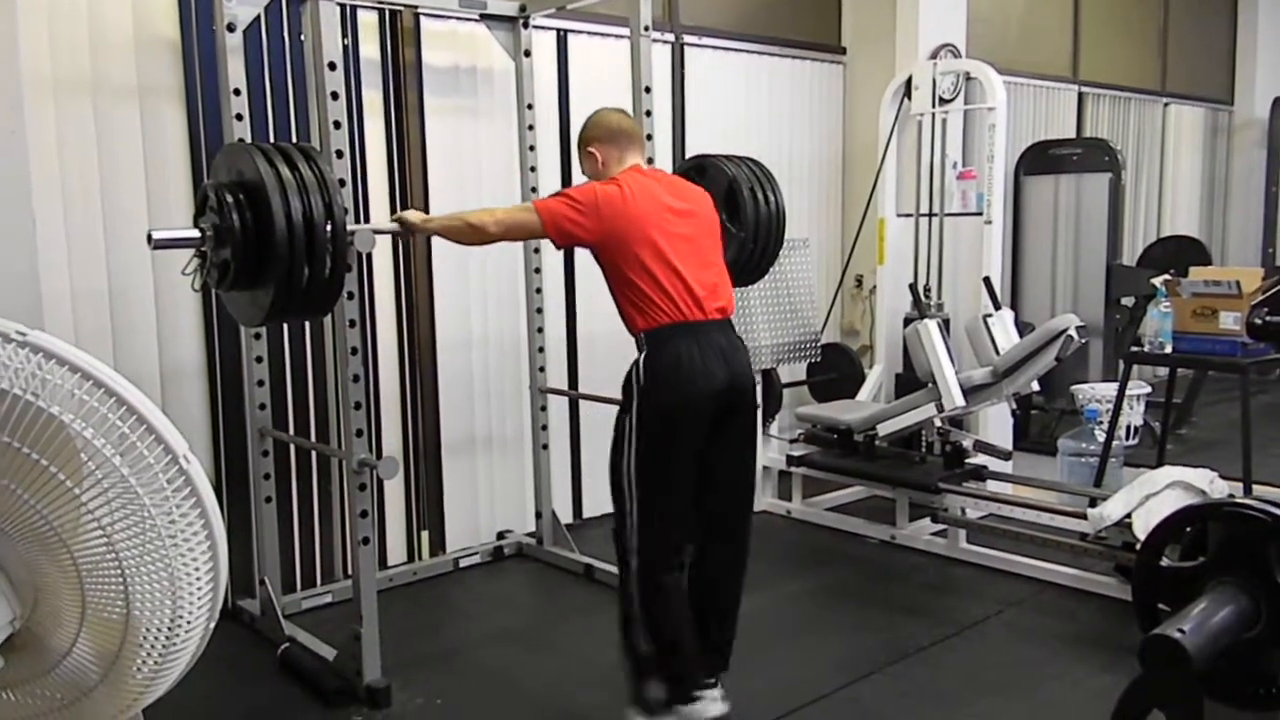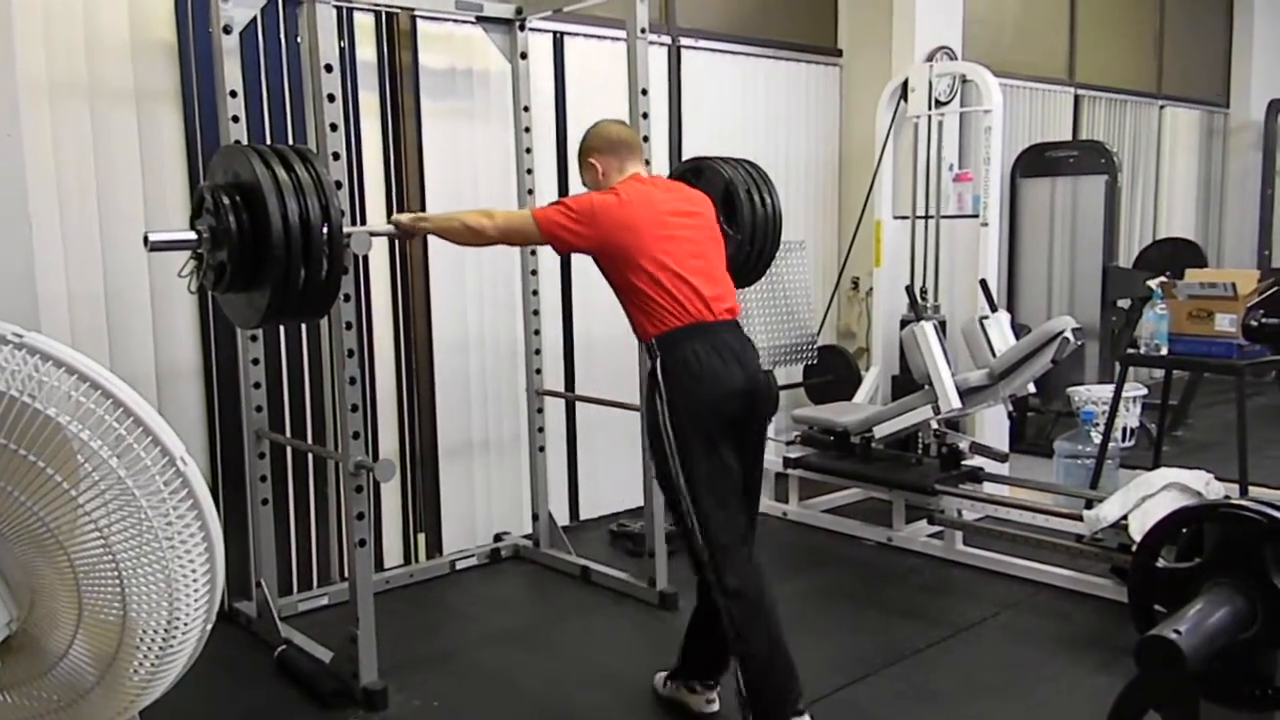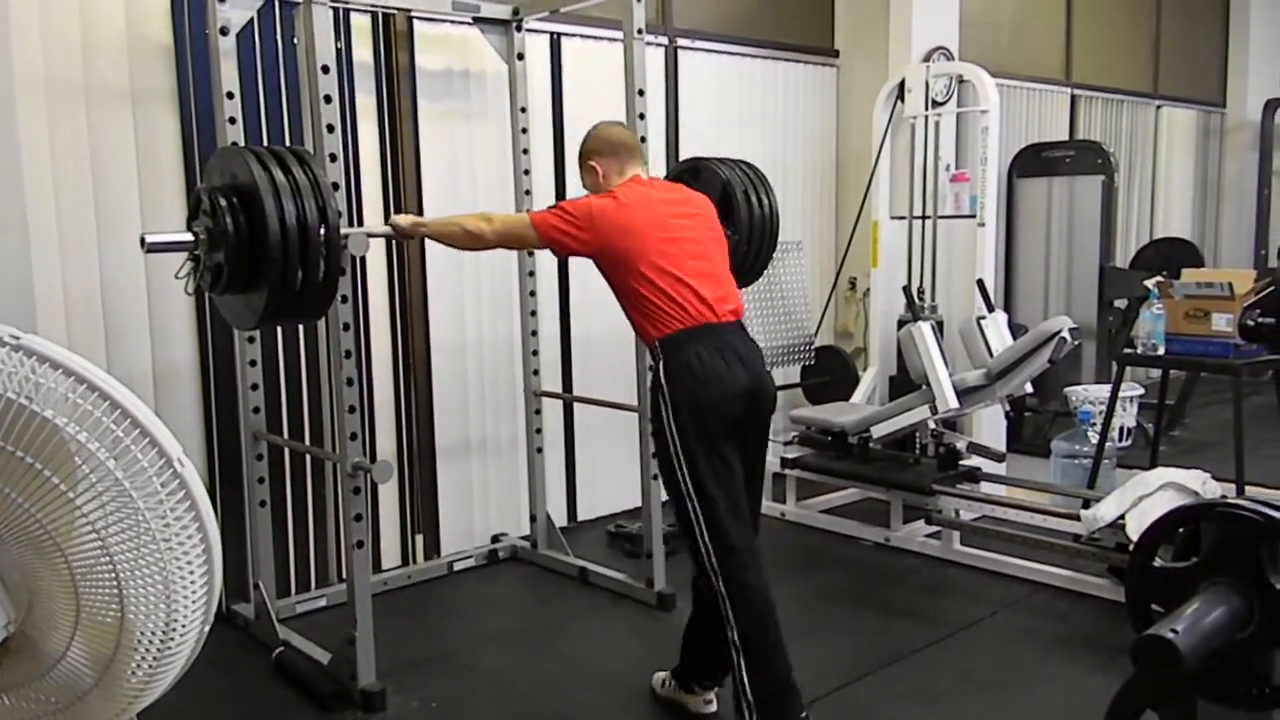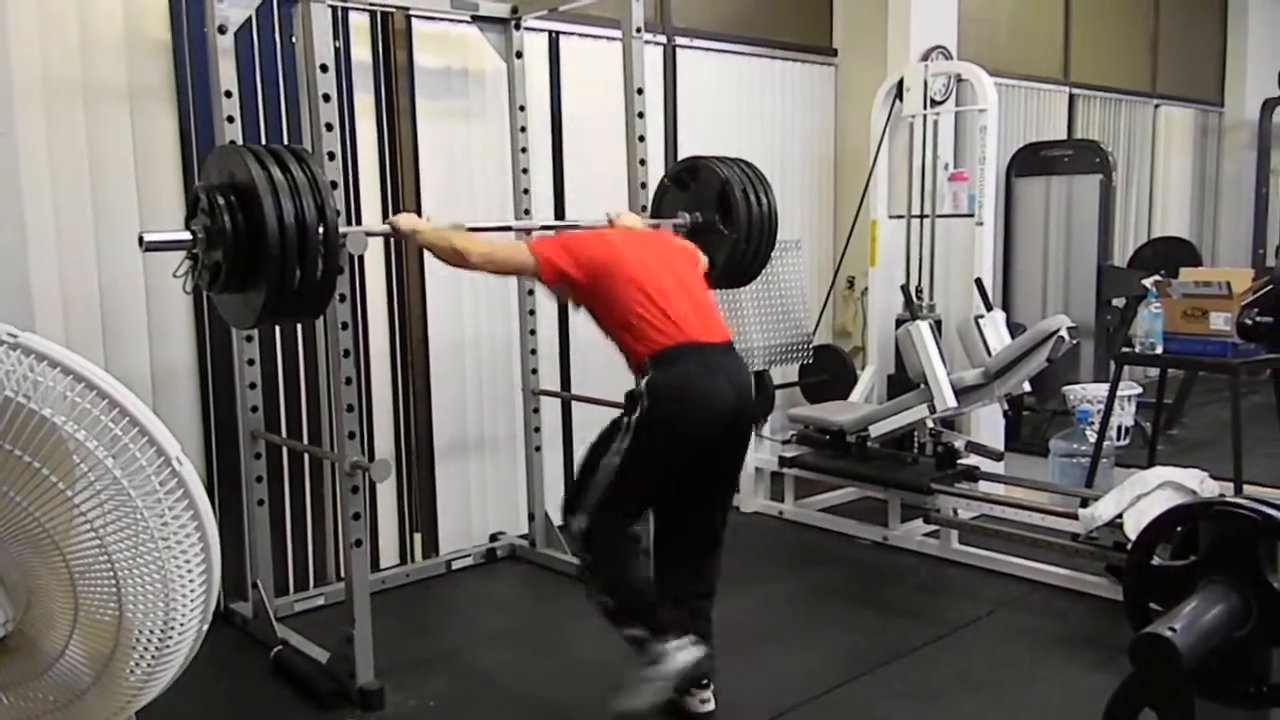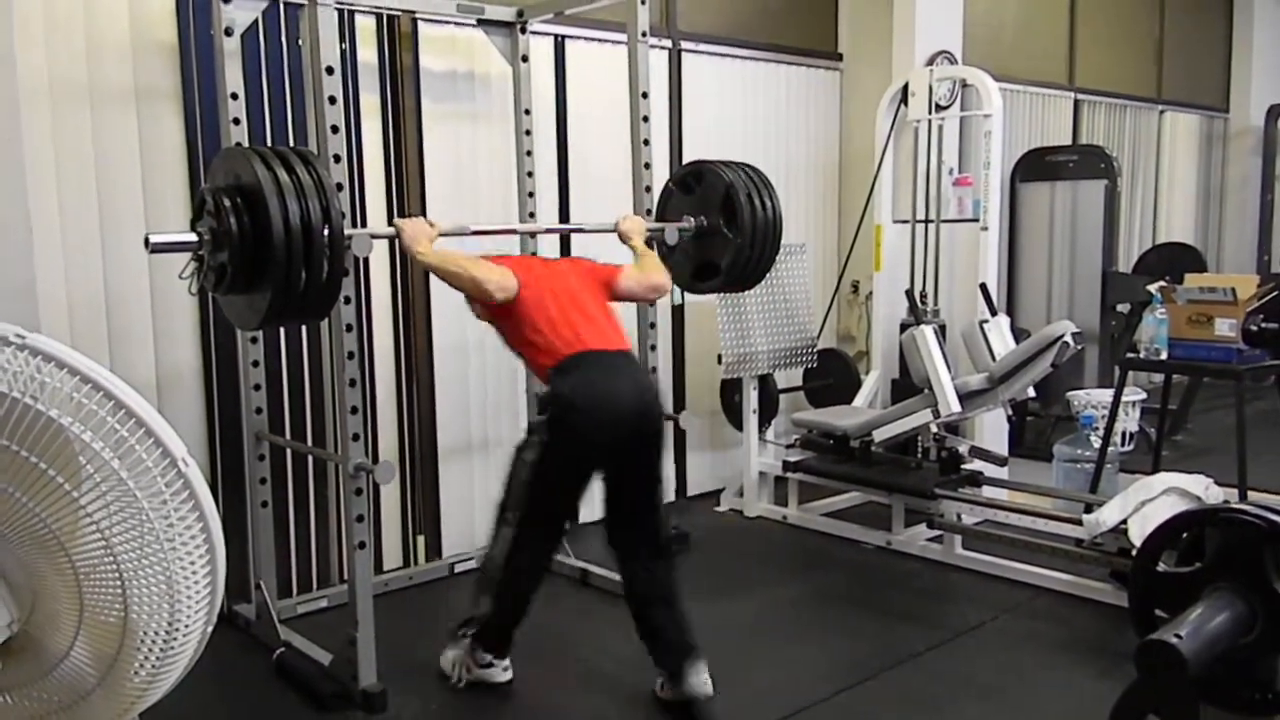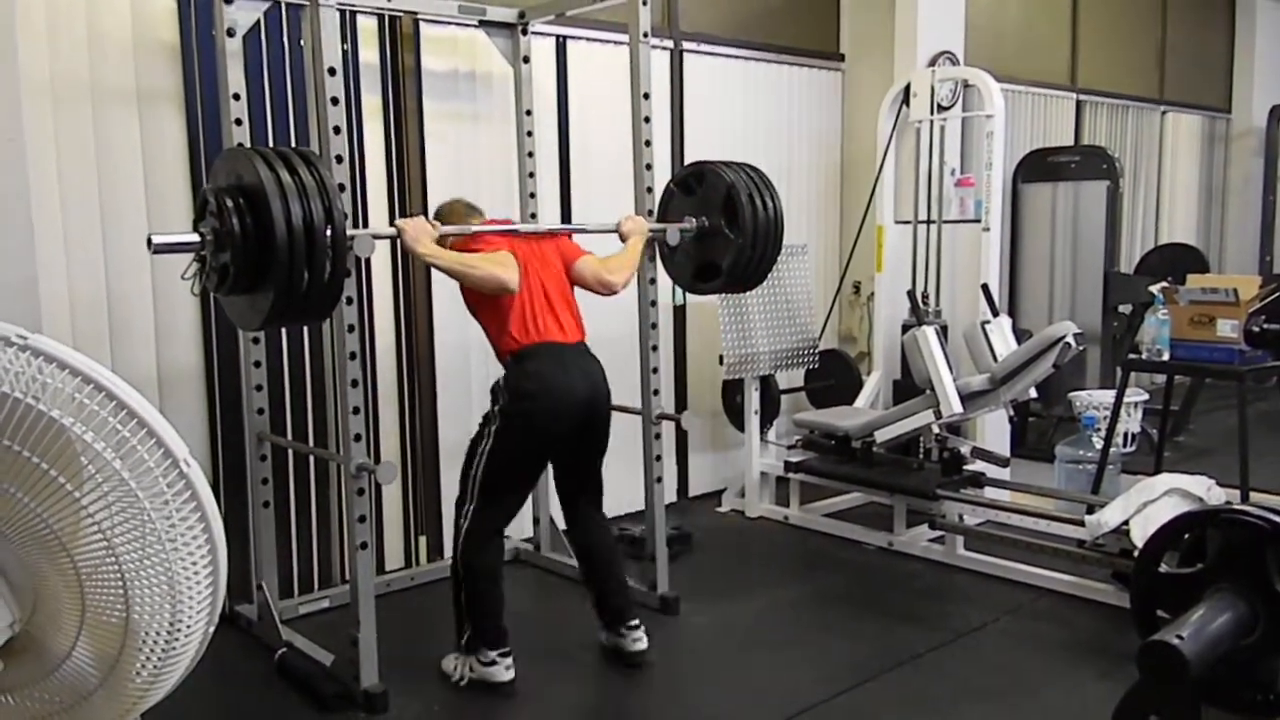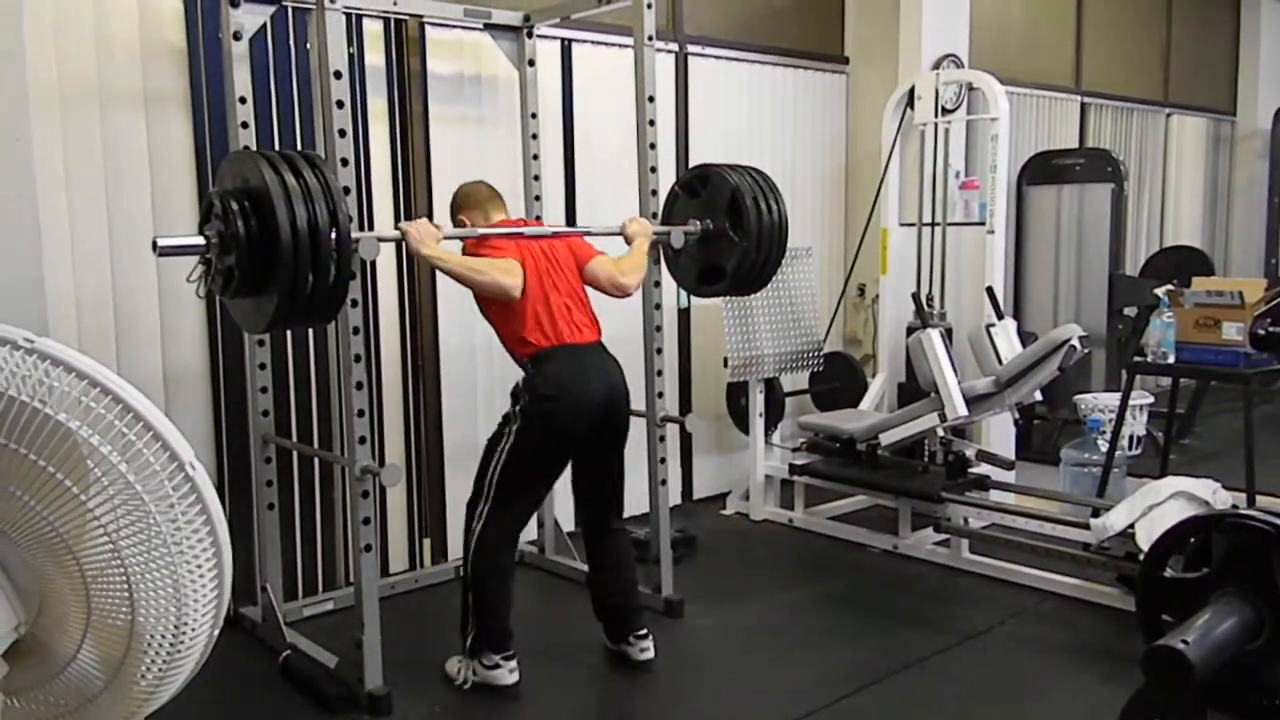
dt=0.3s
person 1, frame 1
left shoulder: (601, 201)
right shoulder: (696, 196)
left elbow: (490, 225)
left wrist: (424, 222)
left hip: (673, 365)
right hip: (730, 356)
left knee: (652, 542)
right knee: (723, 531)
person 1, frame 2
left shoulder: (602, 210)
right shoulder: (695, 200)
left elbow: (490, 227)
left wrist: (419, 222)
left hip: (689, 371)
right hip: (743, 360)
left knee: (720, 549)
right knee: (732, 536)
person 1, frame 3
left shoulder: (600, 212)
right shoulder: (695, 201)
left elbow: (485, 232)
left wrist: (418, 226)
left hip: (693, 374)
right hip: (748, 363)
left knee: (724, 554)
right knee: (729, 538)
person 1, frame 4
left shoulder: (578, 249)
right shoulder: (657, 242)
left elbow: (477, 253)
right elbow: (698, 261)
left wrist: (416, 229)
left hip: (680, 388)
right hip: (737, 382)
left knee: (592, 518)
right knee: (695, 539)
left ankle: (663, 643)
person 1, frame 5
left shoulder: (493, 271)
right shoulder: (577, 269)
left elbow: (494, 287)
right elbow: (657, 284)
left wrist: (423, 251)
right wrist: (636, 239)
left hip: (580, 397)
right hip: (638, 389)
left knee: (524, 529)
right knee: (638, 535)
left ankle: (485, 655)
right ankle: (685, 664)
person 1, frame 6
left shoulder: (469, 246)
right shoulder: (550, 240)
left elbow: (504, 278)
right elbow: (611, 279)
left wrist: (426, 249)
right wrist: (635, 238)
left hip: (538, 384)
right hip: (590, 376)
left knee: (480, 515)
right knee: (584, 505)
left ankle: (487, 653)
right ankle: (625, 625)
person 1, frame 7
left shoulder: (485, 246)
right shoulder: (562, 237)
left elbow: (508, 285)
right elbow: (624, 282)
left wrist: (430, 250)
right wrist: (641, 239)
left hip: (557, 386)
right hip: (608, 377)
left knee: (493, 518)
right knee: (603, 515)
left ankle: (492, 655)
right ankle: (631, 633)
